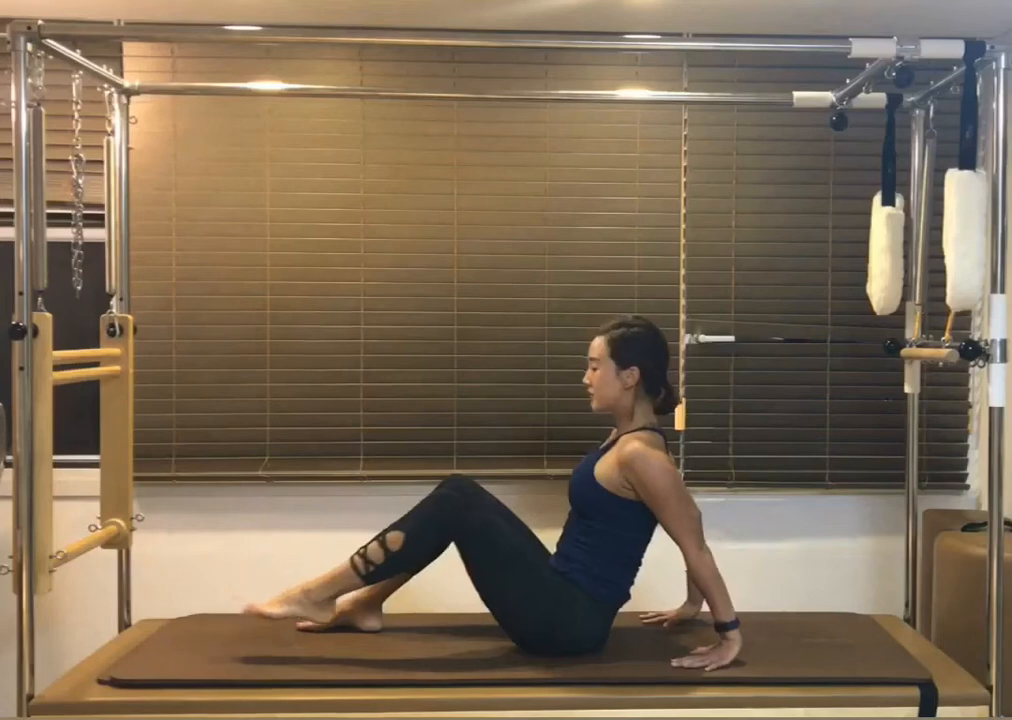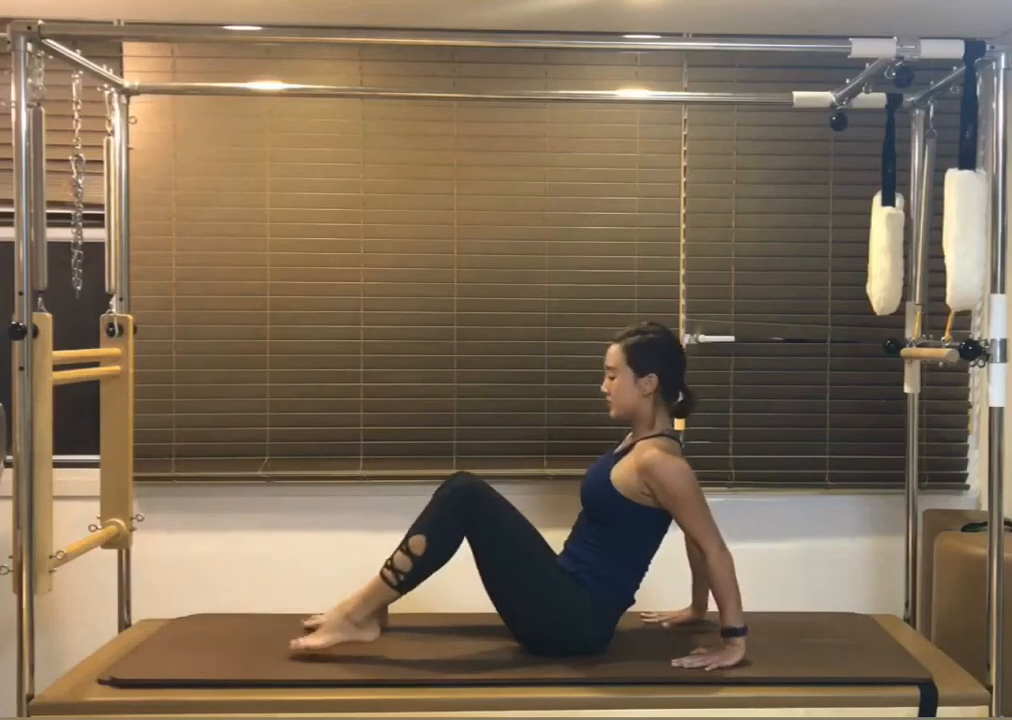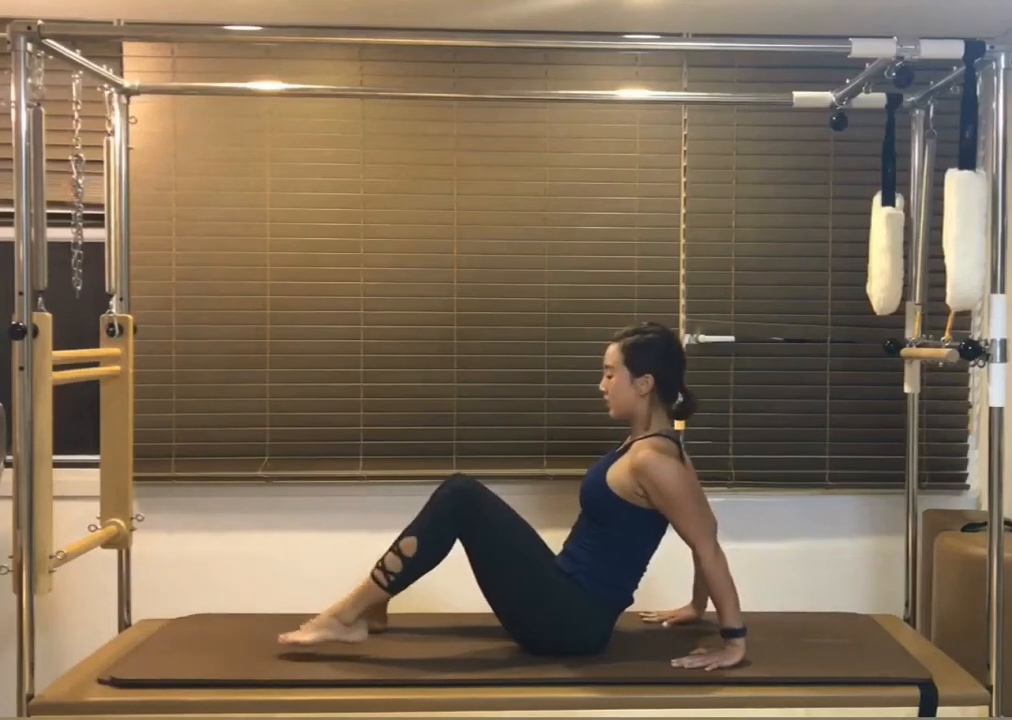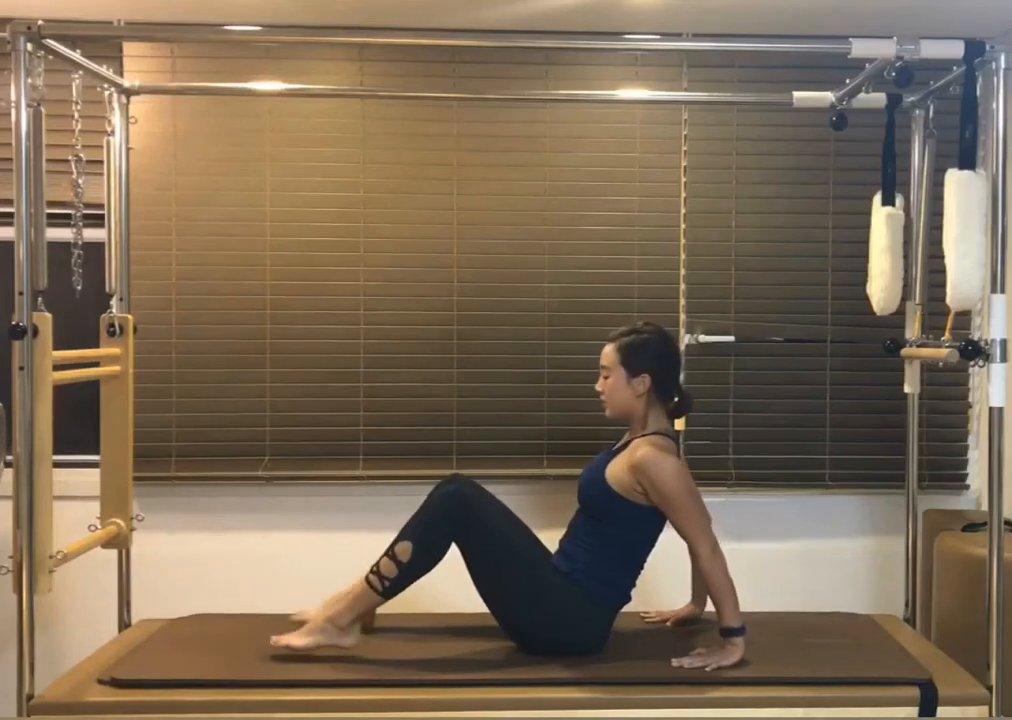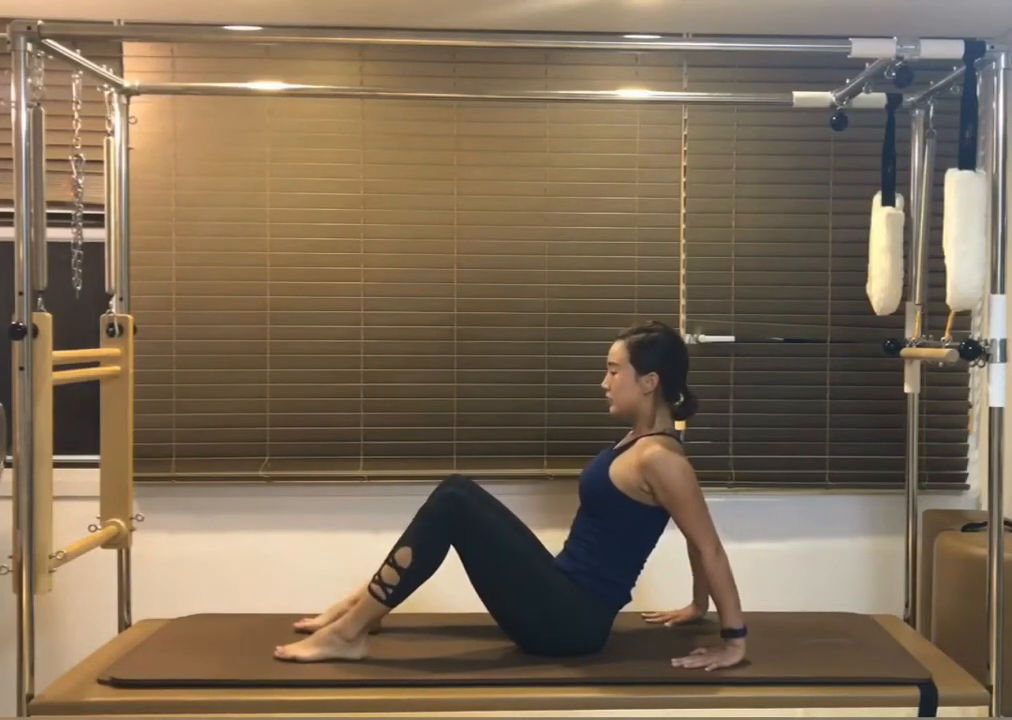
dt=0.4s
person 1, frame 1
left shoulder: (639, 455)
right shoulder: (630, 437)
left elbow: (695, 544)
right elbow: (692, 516)
left wrist: (729, 636)
right wrist: (691, 604)
left hip: (567, 621)
right hip: (561, 596)
left knee: (450, 509)
right knee: (458, 490)
left ankle: (319, 596)
right ankle: (365, 604)
person 1, frame 2
left shoulder: (657, 461)
right shoulder: (641, 441)
left elbow: (714, 548)
right elbow: (694, 534)
left wrist: (734, 640)
right wrist: (697, 607)
left hip: (570, 623)
right hip: (565, 597)
left knee: (464, 498)
right knee: (462, 489)
left ankle: (359, 617)
right ankle: (371, 603)
person 1, frame 3
left shoulder: (652, 460)
right shoulder: (652, 443)
left elbow: (708, 547)
right elbow: (708, 522)
left wrist: (734, 641)
right wrist: (696, 606)
left hip: (570, 622)
right hip: (564, 596)
left knee: (459, 502)
right knee: (461, 491)
left ankle: (349, 617)
right ankle: (367, 603)
person 1, frame 4
left shoulder: (651, 458)
right shoulder: (646, 440)
left elbow: (707, 546)
right elbow: (700, 518)
left wrist: (733, 640)
right wrist: (695, 603)
left hip: (568, 621)
right hip: (561, 594)
left knee: (454, 505)
right knee: (457, 491)
left ankle: (341, 621)
right ankle: (357, 600)
person 1, frame 5
left shoulder: (659, 458)
right shoulder: (642, 439)
left elbow: (710, 548)
right elbow: (694, 537)
left wrist: (734, 640)
right wrist: (697, 606)
left hip: (569, 621)
right hip: (561, 596)
left knee: (451, 509)
right knee: (458, 492)
left ankle: (347, 634)
right ankle: (365, 603)
